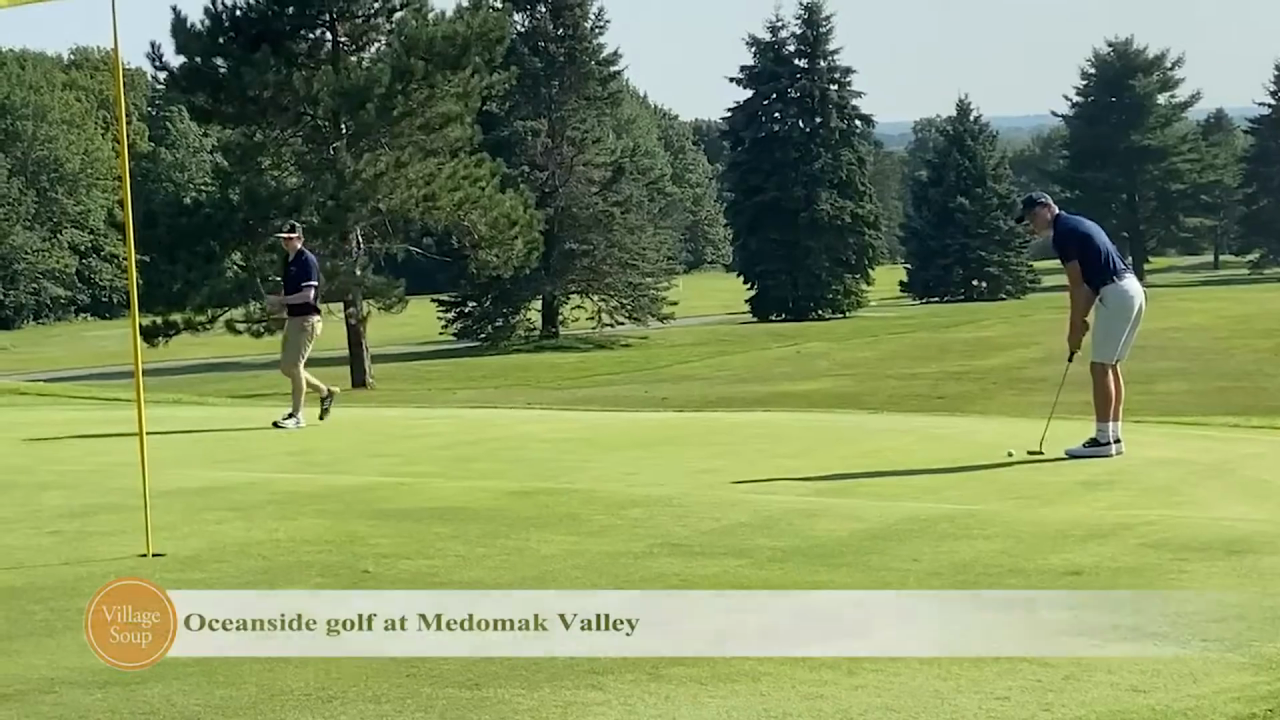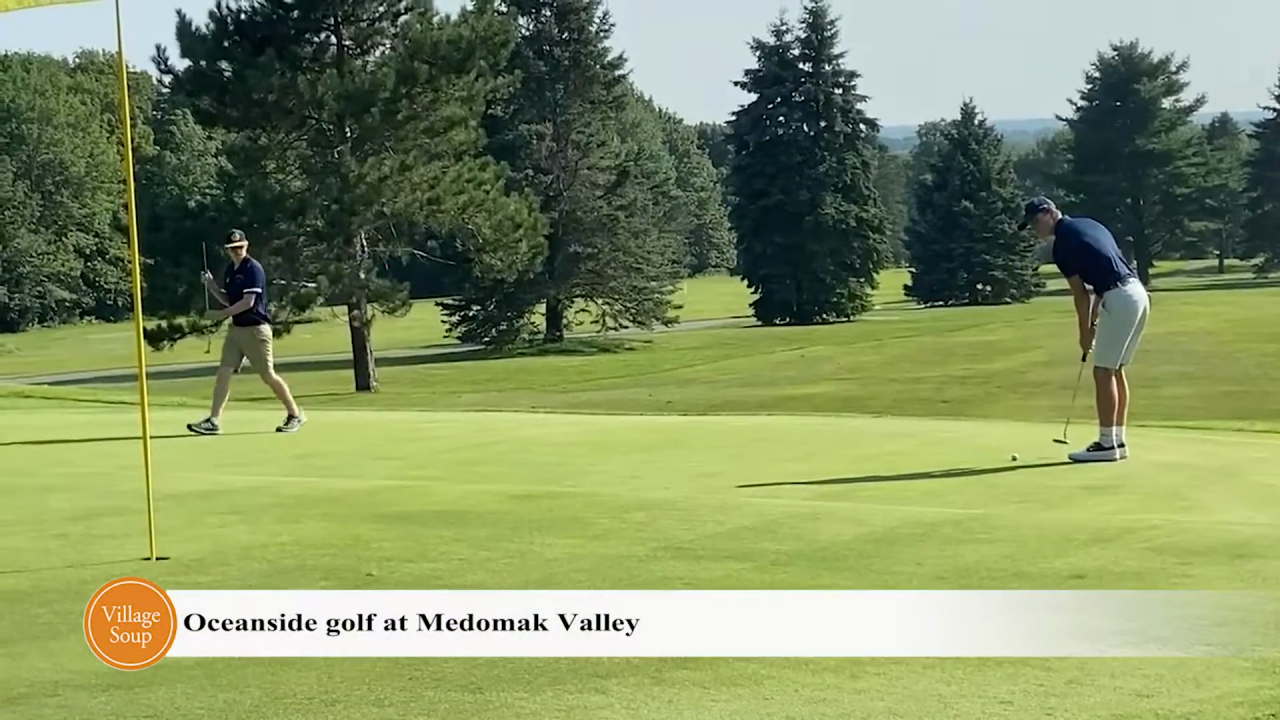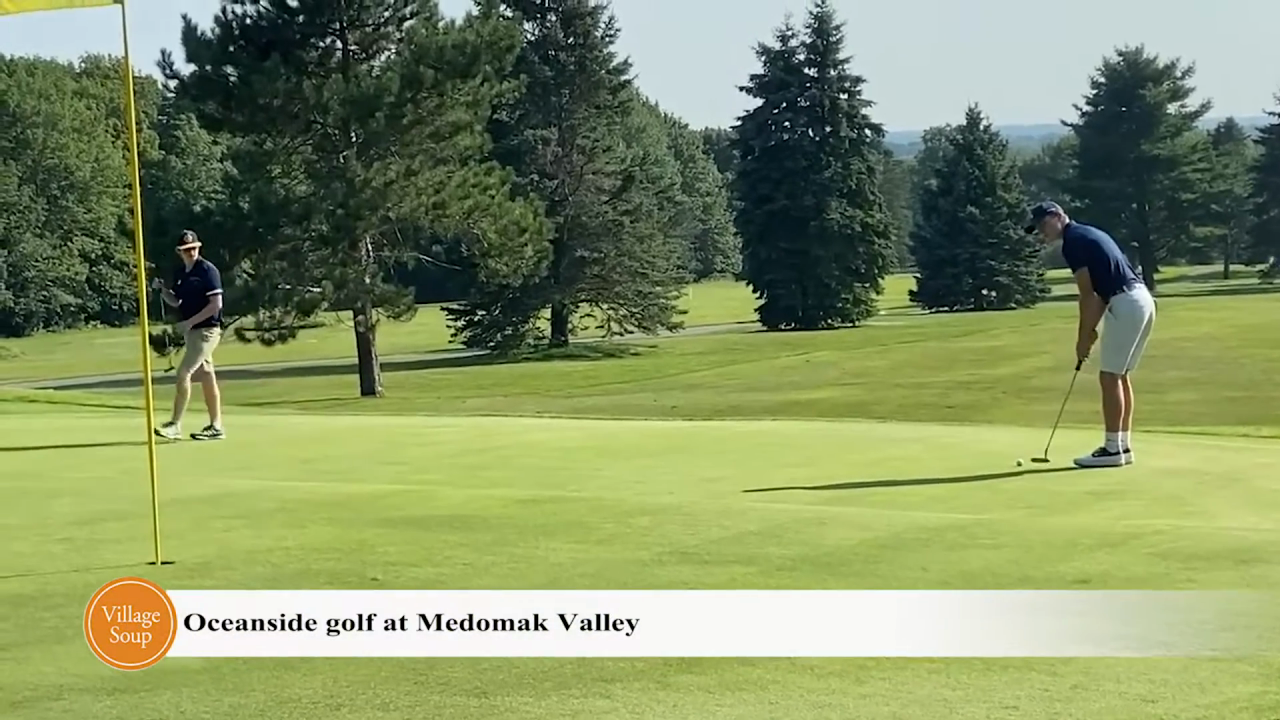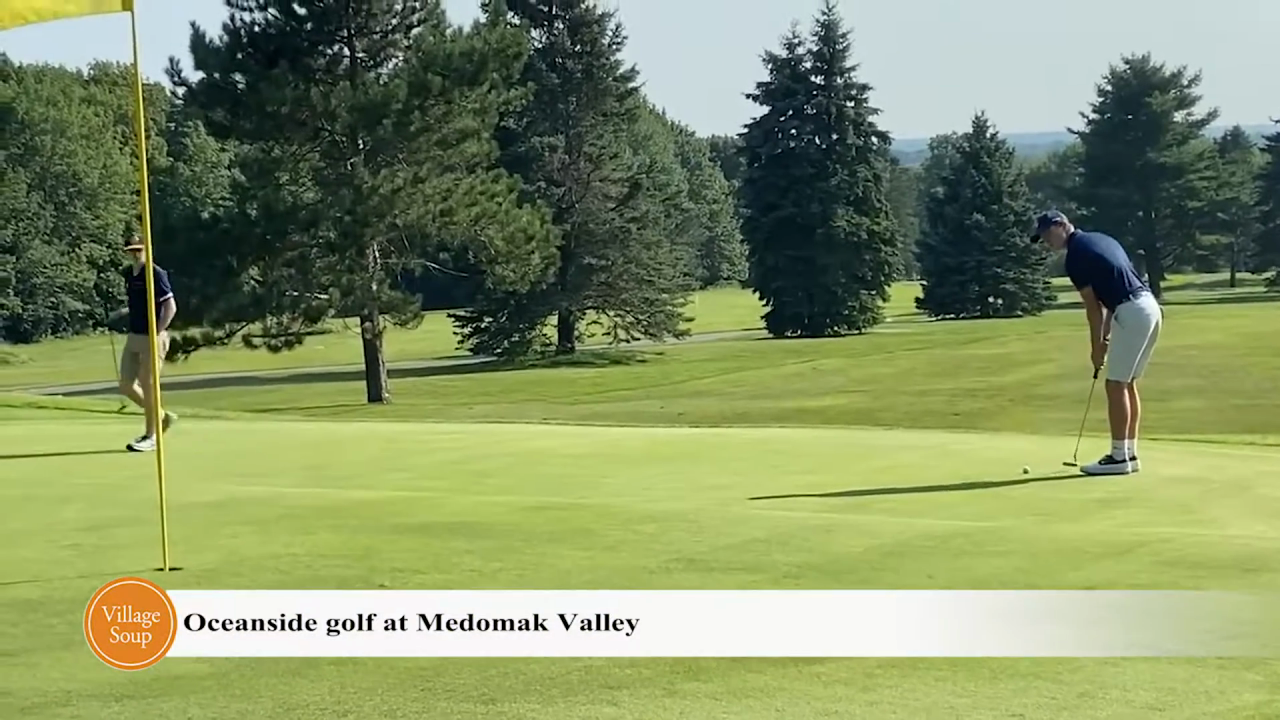
dt=0.4s
person 1, frame 1
left shoulder: (1063, 233)
right shoulder: (1077, 224)
left elbow: (1077, 285)
left wrist: (1074, 329)
right wrist: (1082, 320)
left hip: (1116, 295)
right hip: (1131, 290)
left knee: (1101, 367)
right knee: (1110, 366)
left ankle: (1103, 439)
right ankle: (1113, 436)
person 1, frame 2
left shoulder: (1063, 244)
right shoulder: (1087, 224)
left elbow: (1080, 293)
left wrist: (1084, 332)
right wrist: (1094, 320)
left hip: (1120, 299)
right hip: (1136, 294)
left knee: (1103, 371)
right knee: (1115, 370)
left ankle: (1107, 443)
right ankle: (1118, 441)
person 1, frame 3
left shoulder: (1073, 242)
right shoulder: (1088, 234)
left elbow: (1087, 294)
left wrist: (1082, 337)
right wrist: (1092, 330)
left hip: (1126, 305)
right hip: (1141, 300)
left knee: (1110, 377)
right knee: (1120, 375)
left ankle: (1112, 449)
right ankle: (1123, 446)
person 1, frame 4
left shoulder: (1076, 255)
right shoulder: (1098, 239)
left elbow: (1093, 306)
left wrist: (1096, 348)
right wrist: (1106, 336)
left hip: (1132, 313)
right hip: (1148, 308)
left knee: (1116, 384)
right knee: (1127, 383)
left ankle: (1119, 457)
right ankle: (1129, 454)
person 2, frame 1
left shoulder: (307, 260)
right shoulder: (288, 260)
left elbow: (308, 295)
left wrist: (280, 300)
right wrist: (279, 303)
left hip: (306, 320)
right hip: (293, 319)
left knee: (294, 366)
right knee: (287, 367)
left ankle: (296, 415)
right ankle: (325, 393)
person 2, frame 2
left shoulder: (253, 268)
right shoulder: (230, 270)
left elbow: (248, 302)
left wrist: (219, 314)
right wrist: (211, 286)
left hip: (255, 330)
right hip: (236, 330)
left knee: (268, 376)
right knee: (223, 373)
left ankle: (295, 415)
right ankle: (213, 421)
person 2, frame 3
left shoulder: (208, 270)
right shoulder: (180, 272)
left elbow: (216, 304)
right elbow: (175, 302)
left wrist: (189, 322)
right wrist: (161, 289)
left hip: (206, 332)
right hip: (191, 332)
left knee: (182, 374)
right knee: (206, 379)
left ankle: (175, 424)
right ankle: (215, 426)
person 2, frame 4
left shoulder: (156, 274)
right shoulder: (129, 274)
left elbow: (170, 307)
left wrist: (158, 334)
left hip: (151, 338)
right hip: (133, 337)
left knee: (149, 386)
right knee: (125, 386)
left ankle: (150, 436)
right ankle: (162, 417)
